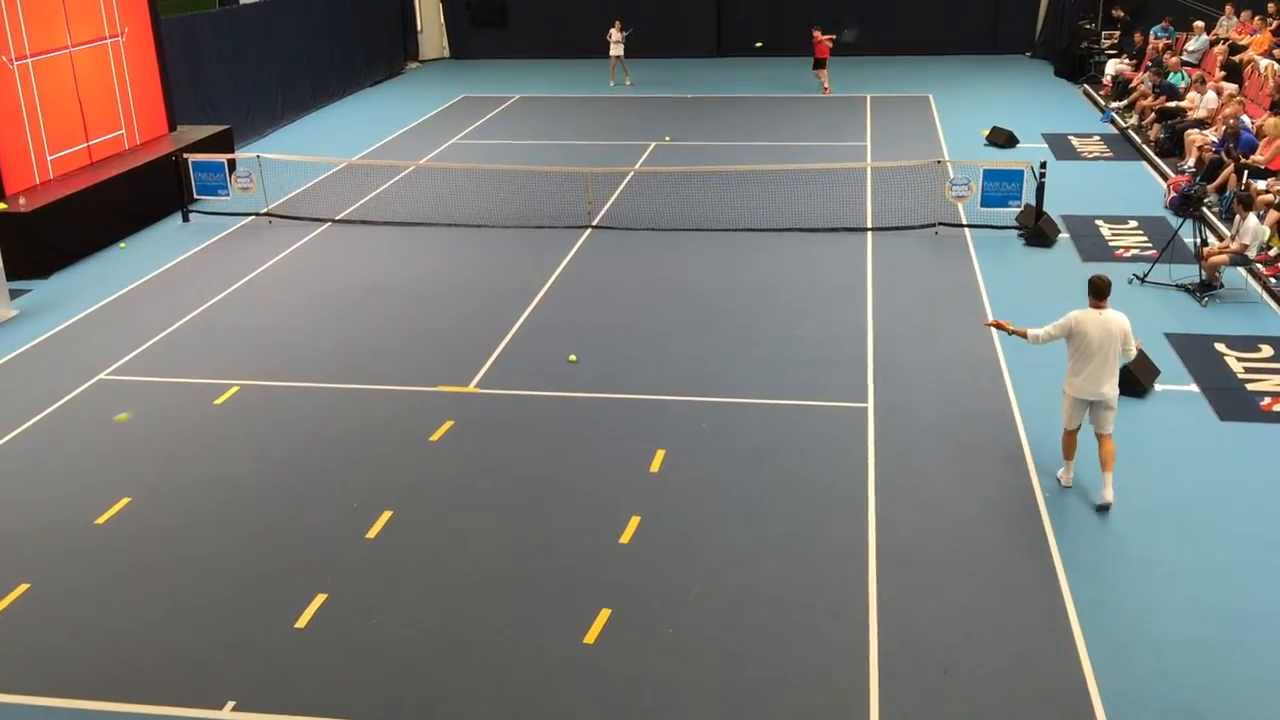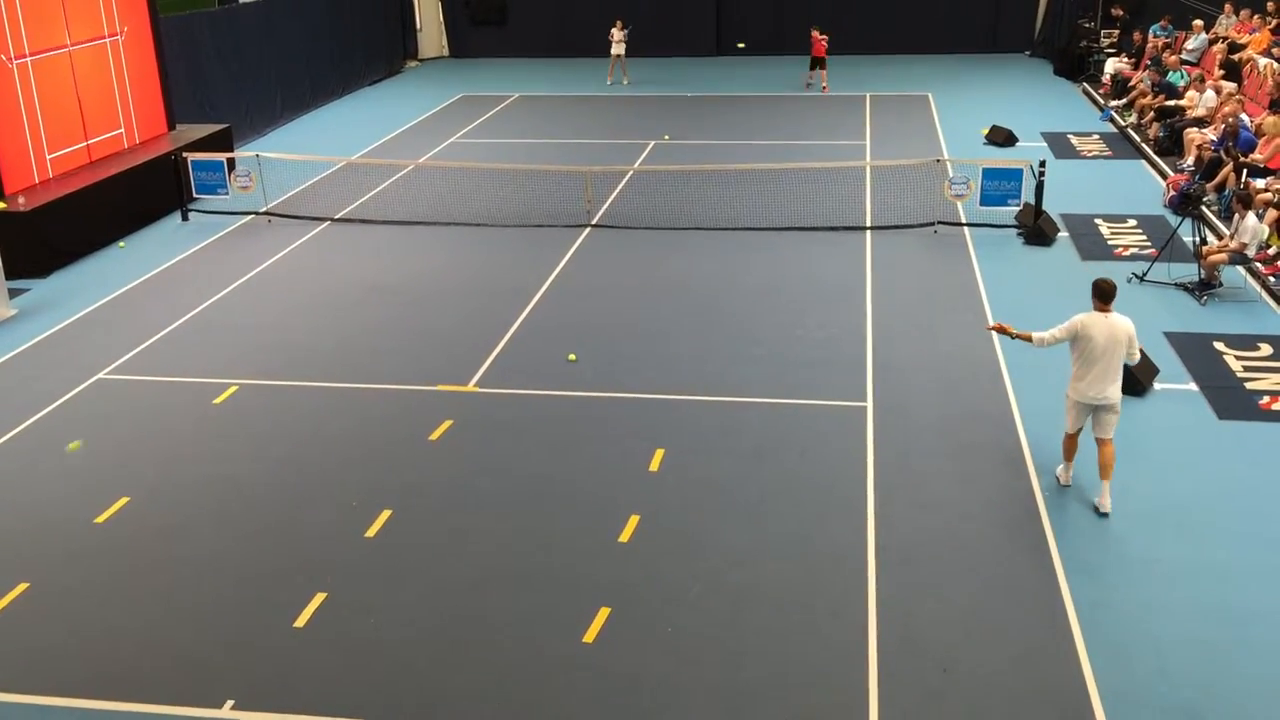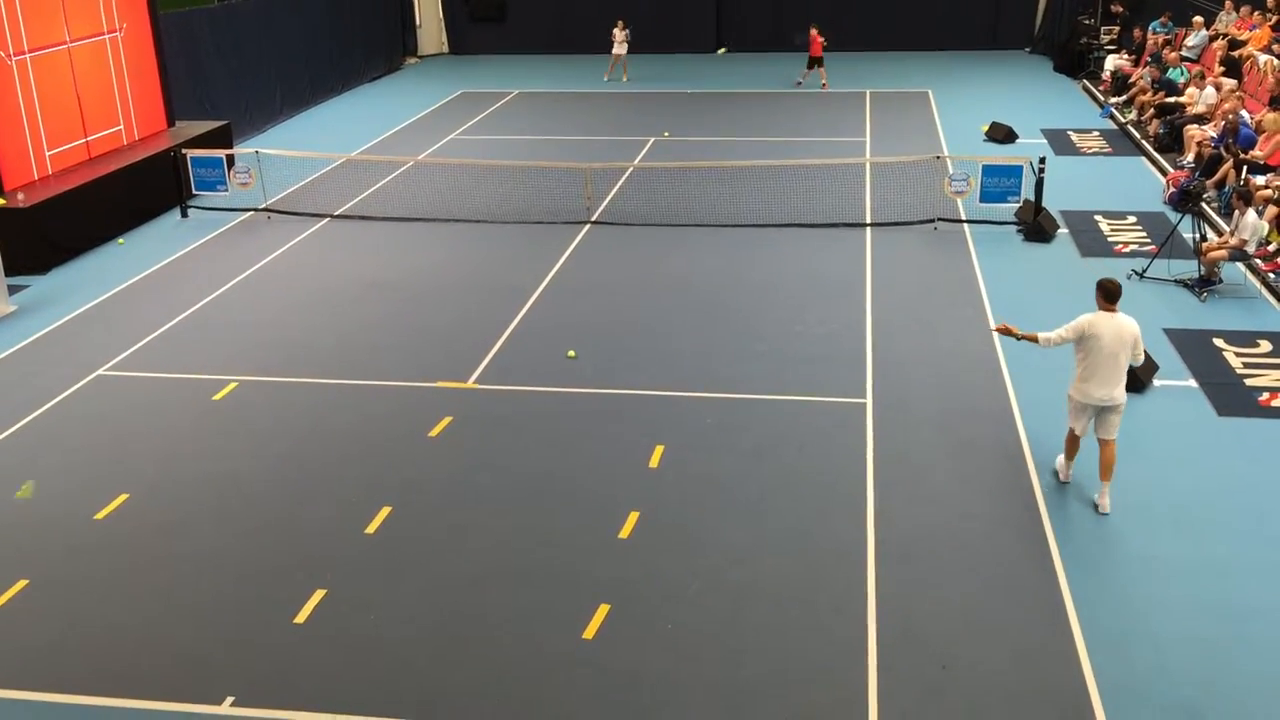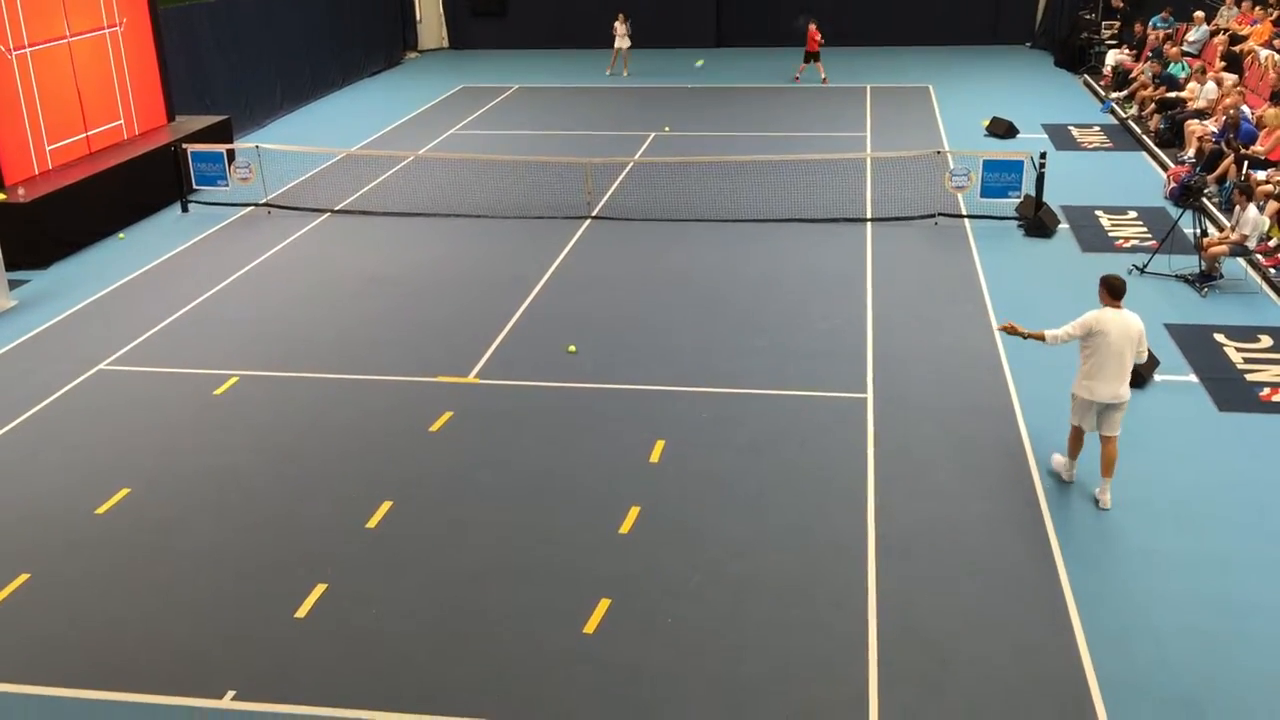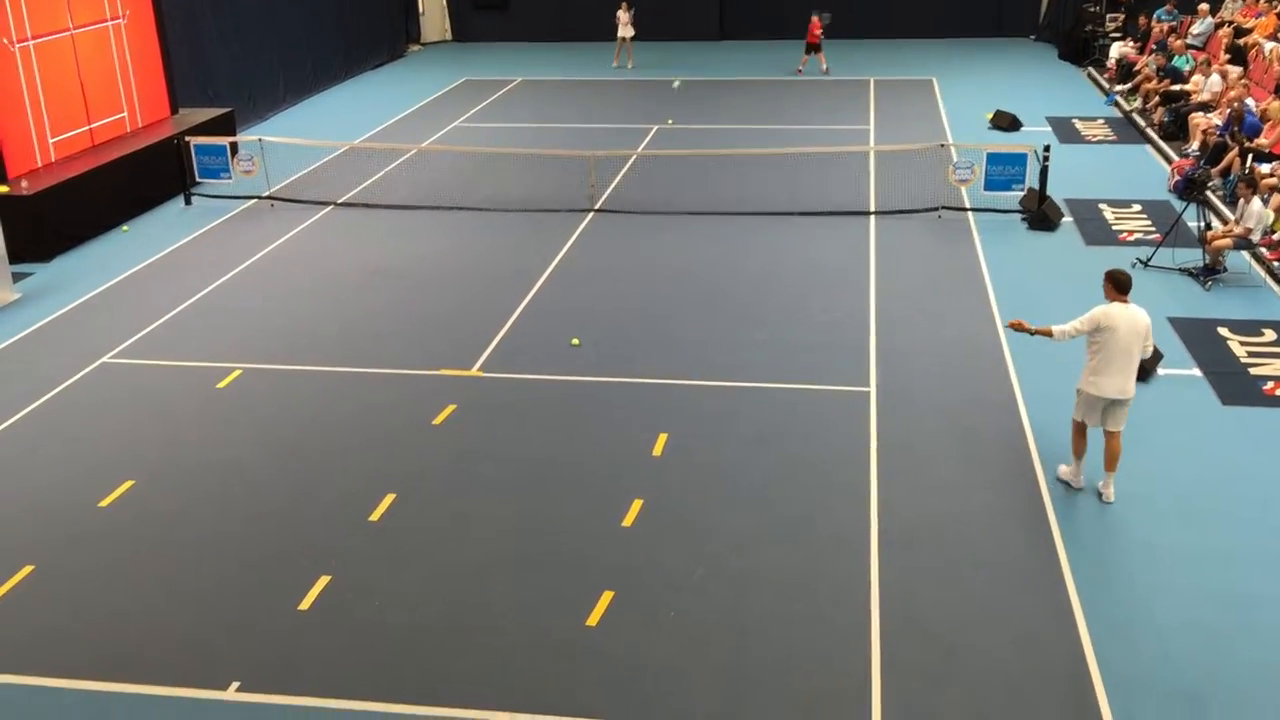
dt=0.1s
person 1, frame 1
left shoulder: (1076, 319)
right shoulder: (1122, 321)
left elbow: (1041, 336)
right elbow: (1129, 355)
left wrist: (1009, 329)
right wrist: (1135, 348)
left hip: (1077, 387)
right hip: (1107, 391)
left knee: (1071, 430)
right knee: (1105, 437)
left ankle: (1067, 475)
right ankle: (1107, 489)
person 1, frame 2
left shoulder: (1081, 322)
right shoulder: (1126, 325)
left elbow: (1046, 339)
right elbow: (1133, 358)
left wrist: (1012, 333)
right wrist: (1137, 351)
left hip: (1081, 391)
right hip: (1110, 395)
left knee: (1072, 432)
right knee: (1106, 442)
left ankle: (1066, 474)
right ankle: (1105, 498)
person 1, frame 3
left shoulder: (1088, 322)
right shoulder: (1132, 325)
left elbow: (1052, 339)
right elbow: (1138, 360)
left wrist: (1018, 335)
left hip: (1085, 393)
right hip: (1115, 396)
left knee: (1074, 432)
right knee: (1107, 443)
left ankle: (1066, 471)
right ankle: (1104, 497)
person 1, frame 4
left shoulder: (1094, 318)
right shoulder: (1136, 322)
left elbow: (1059, 336)
right elbow: (1141, 357)
left wrist: (1023, 333)
left hip: (1089, 389)
right hip: (1119, 393)
left knee: (1077, 428)
right knee: (1109, 440)
left ankle: (1068, 469)
right ankle: (1105, 493)
person 1, frame 5
left shoulder: (1102, 314)
right shoulder: (1143, 317)
left elbow: (1066, 332)
right elbow: (1147, 352)
left wrist: (1031, 330)
left hip: (1095, 385)
right hip: (1125, 388)
left knee: (1079, 425)
right knee: (1113, 434)
left ankle: (1076, 474)
right ankle: (1108, 487)
